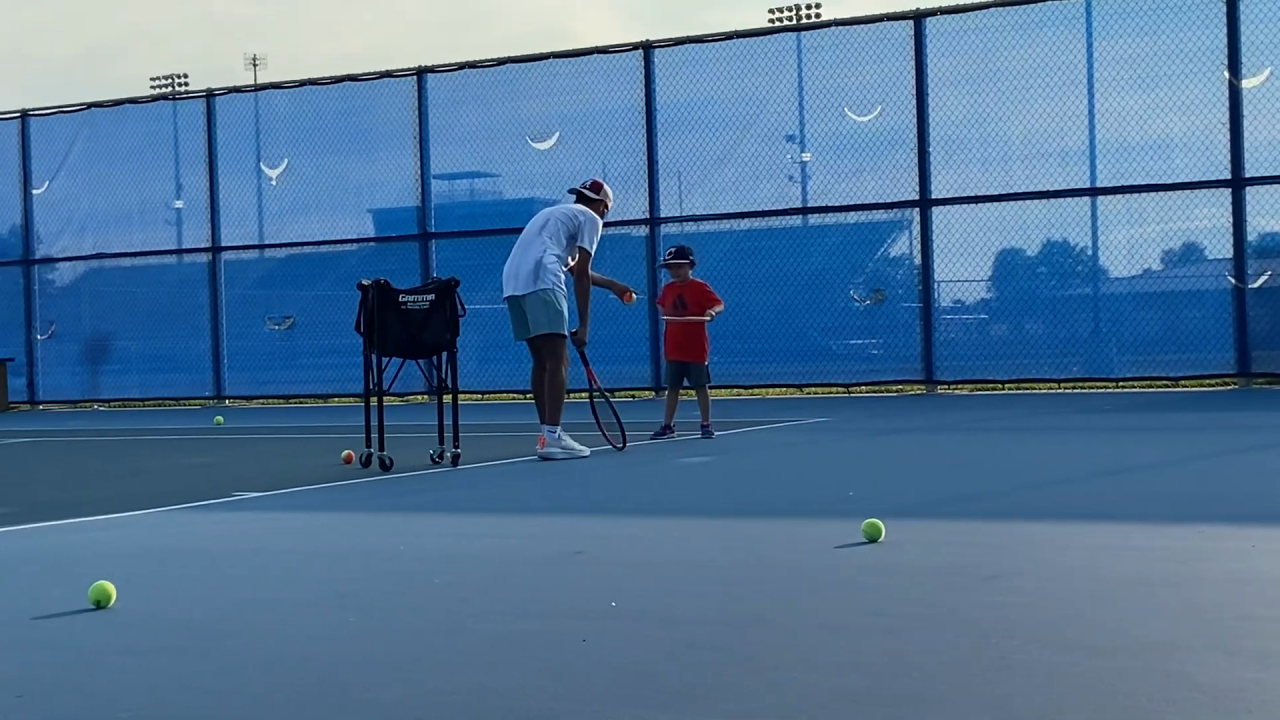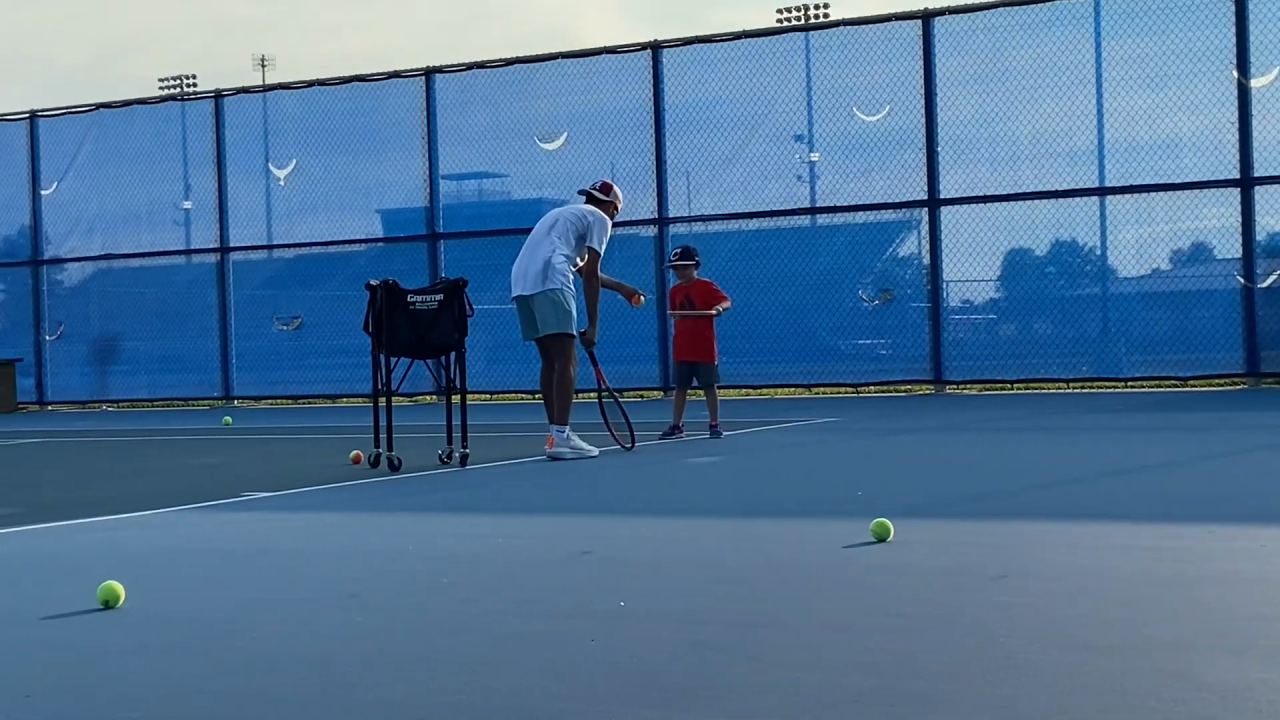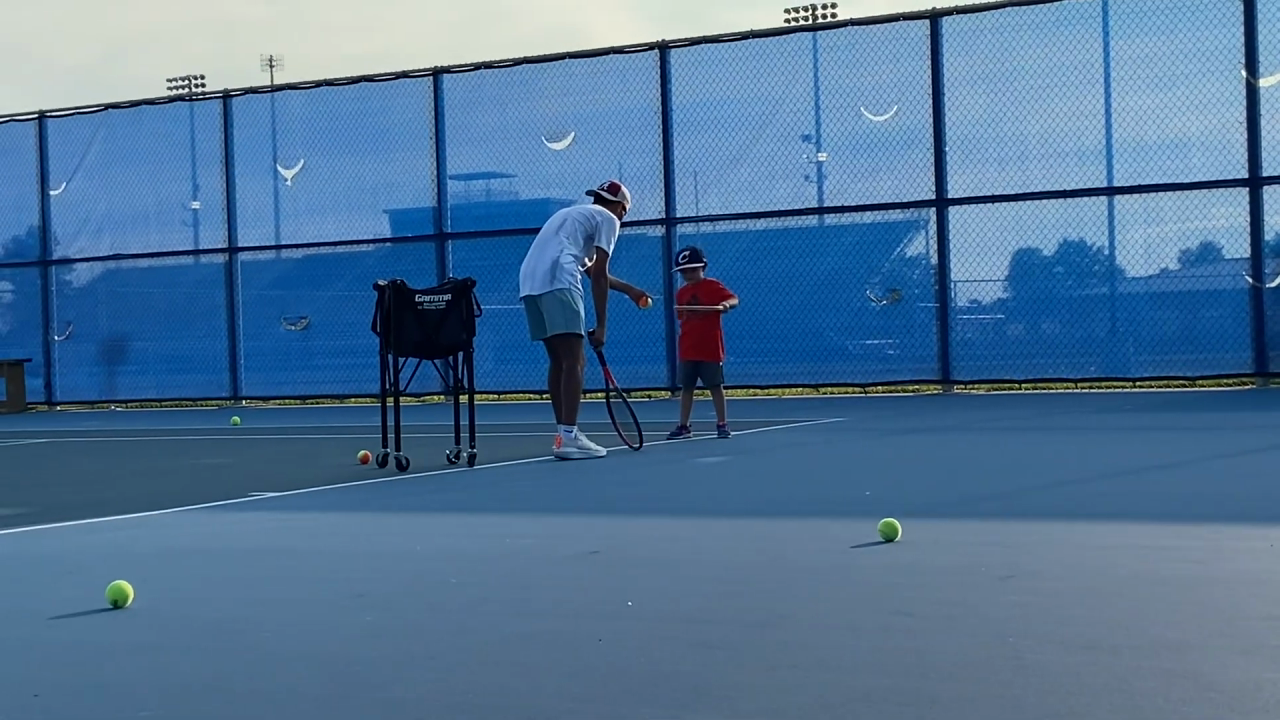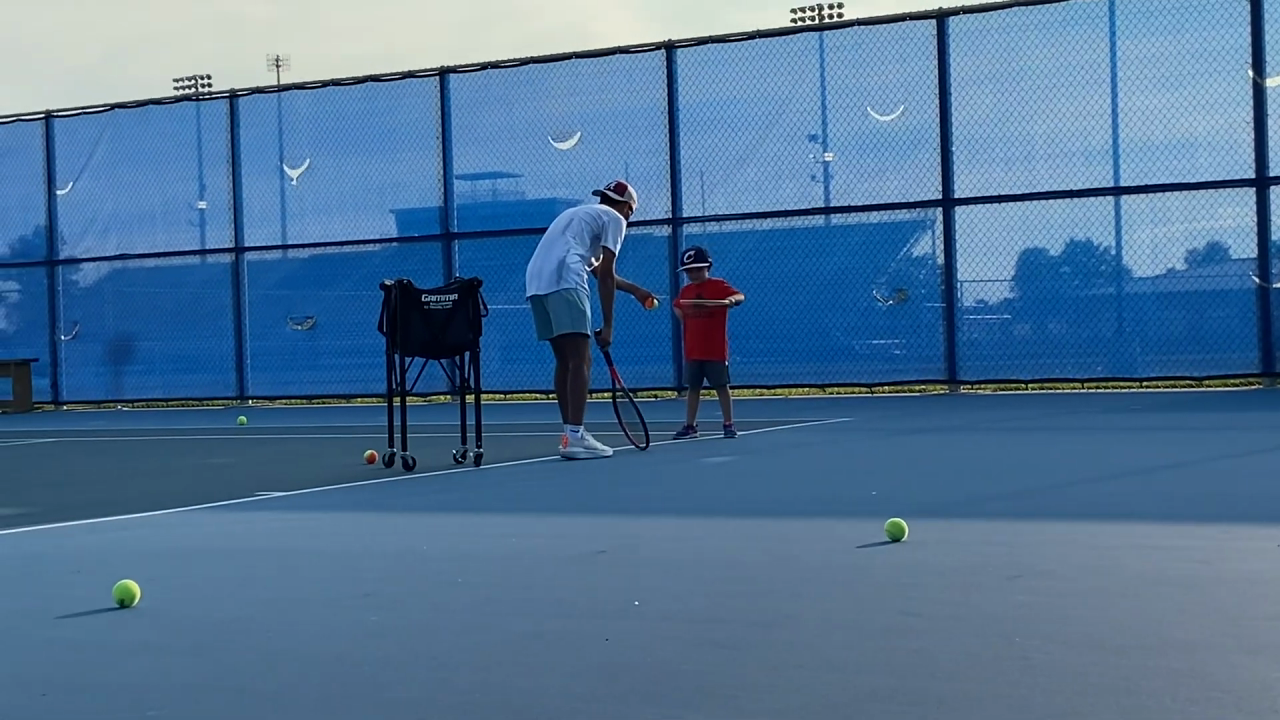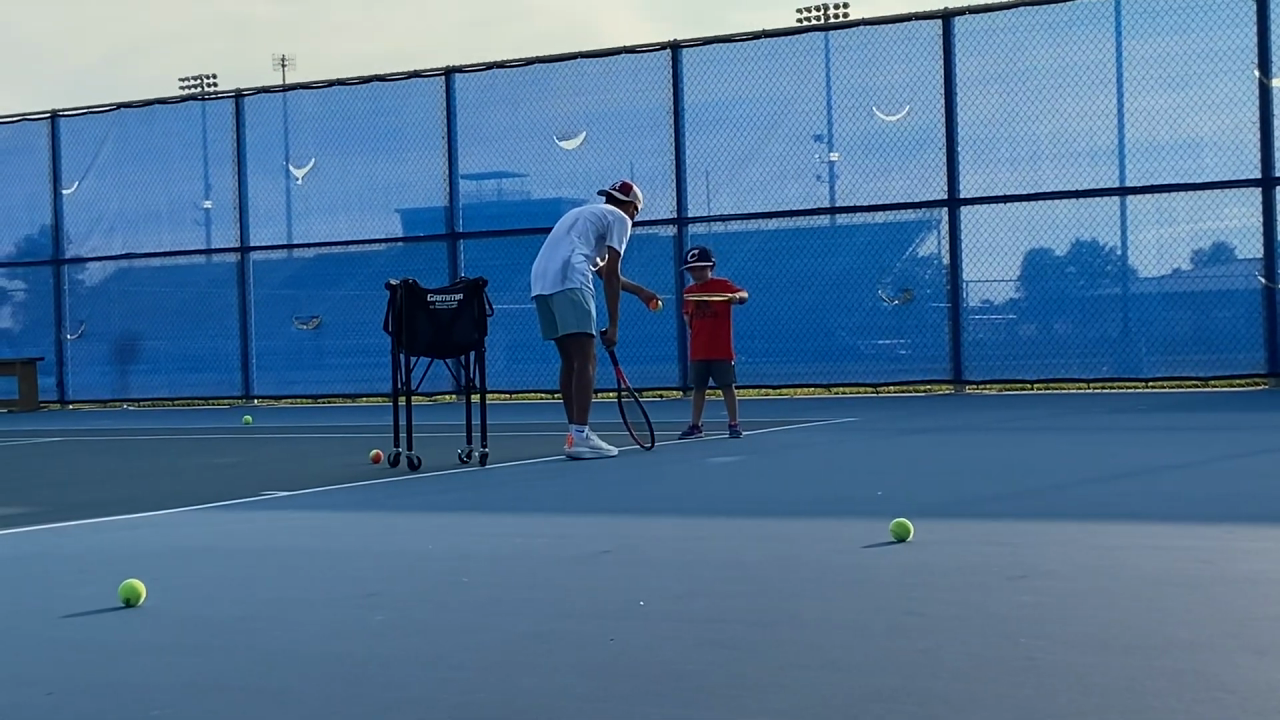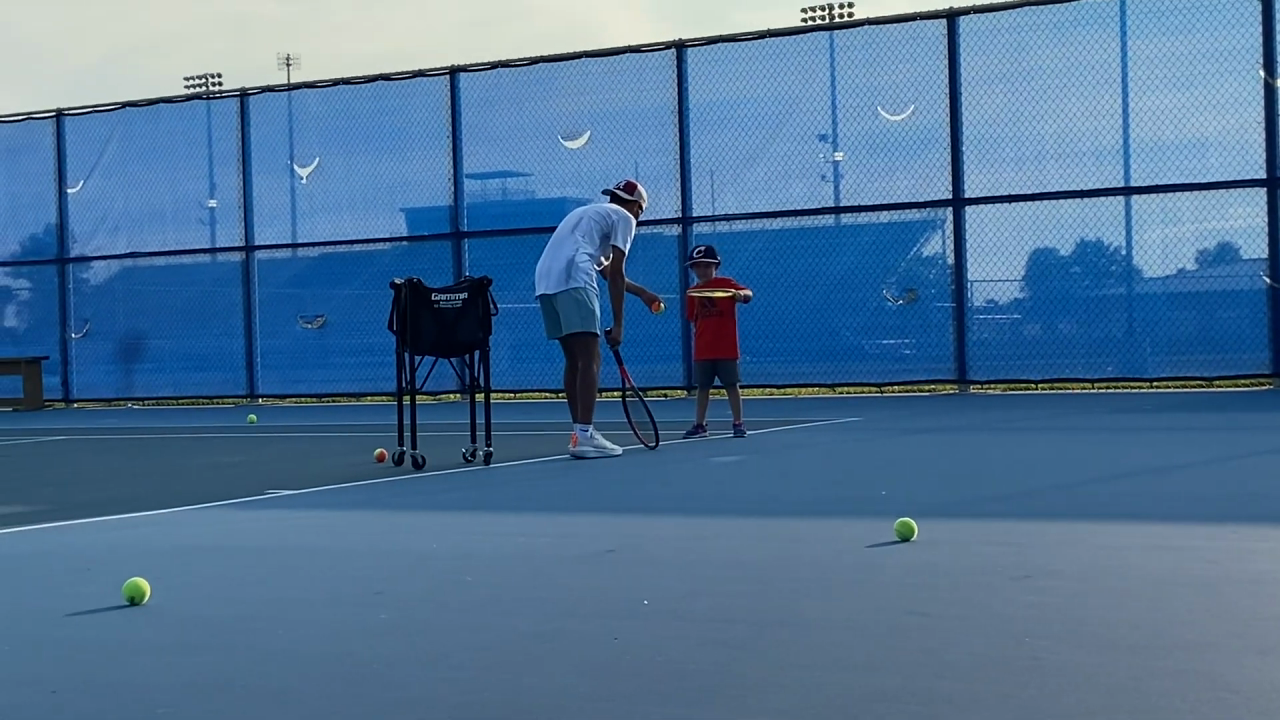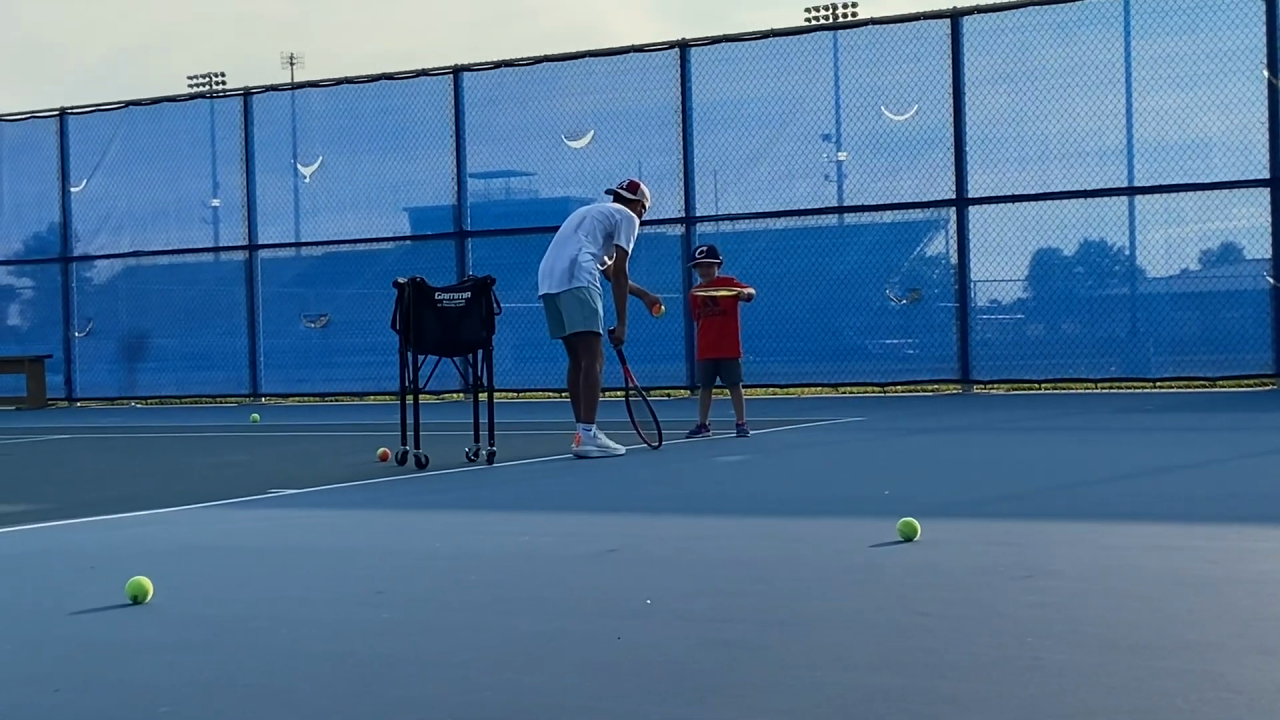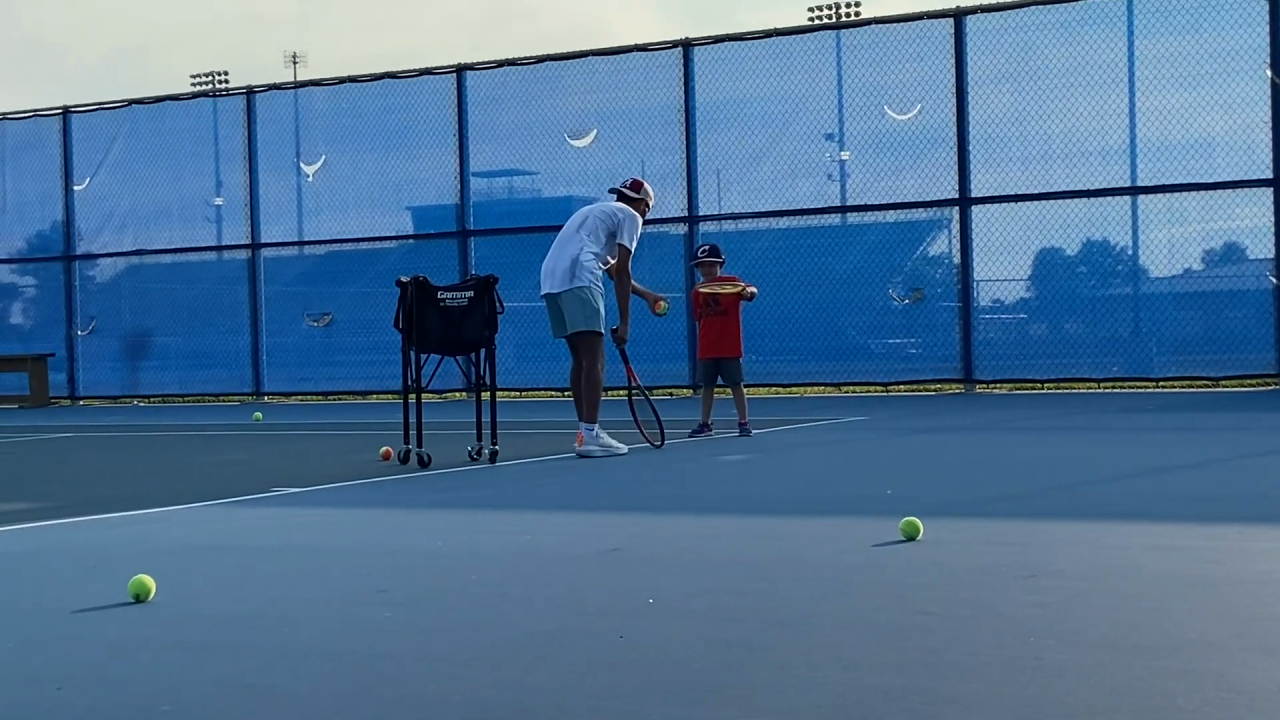
dt=0.2s
person 1, frame 1
left shoulder: (555, 213)
right shoulder: (590, 218)
left elbow: (574, 269)
right elbow: (581, 275)
left wrist: (613, 286)
right wrist: (584, 325)
left hip: (513, 283)
right hip: (541, 283)
left knee: (542, 361)
right knee: (557, 361)
left ankle: (547, 434)
right ankle: (553, 438)
person 1, frame 2
left shoulder: (565, 214)
right shoulder: (599, 218)
left elbow: (583, 271)
right elbow: (590, 276)
left wrist: (621, 288)
right wrist: (592, 325)
left hip: (521, 283)
right hip: (549, 283)
left knee: (551, 361)
right knee: (566, 361)
left ankle: (556, 434)
right ankle: (561, 437)
person 1, frame 3
left shoulder: (573, 214)
right shoulder: (608, 218)
left elbow: (592, 271)
right elbow: (599, 275)
left wrist: (630, 290)
right wrist: (601, 325)
left hip: (530, 283)
right hip: (557, 283)
left knee: (559, 361)
right knee: (574, 360)
left ankle: (564, 435)
right ankle: (569, 438)
person 1, frame 4
left shoulder: (578, 214)
right shoulder: (613, 218)
left elbow: (598, 271)
right elbow: (606, 275)
left wrist: (636, 291)
right wrist: (608, 325)
left hip: (536, 282)
right hip: (564, 283)
left knee: (565, 361)
right knee: (580, 360)
left ankle: (570, 435)
right ankle: (575, 438)
person 1, frame 5
left shoulder: (585, 214)
right shoulder: (619, 218)
left elbow: (603, 272)
right elbow: (612, 274)
left wrist: (640, 292)
right wrist: (613, 325)
left hip: (541, 282)
right hip: (569, 282)
left knee: (570, 361)
right knee: (585, 360)
left ankle: (575, 434)
right ankle: (580, 437)
person 1, frame 6
left shoulder: (589, 213)
right shoulder: (624, 217)
left elbow: (607, 271)
right elbow: (616, 274)
left wrist: (643, 293)
right wrist: (618, 324)
left hip: (545, 281)
right hip: (573, 281)
left knee: (575, 360)
right knee: (590, 359)
left ankle: (579, 433)
right ankle: (584, 436)
person 1, frame 7
left shoulder: (592, 213)
right shoulder: (627, 217)
left elbow: (609, 271)
right elbow: (620, 274)
left wrist: (644, 295)
right wrist: (622, 323)
left hip: (549, 281)
right hip: (576, 281)
left knee: (578, 359)
right knee: (593, 359)
left ankle: (582, 433)
right ankle: (588, 436)
person 1, frame 8
left shoulder: (596, 212)
right shoulder: (630, 216)
left elbow: (613, 271)
right elbow: (622, 272)
left wrist: (647, 295)
right wrist: (624, 322)
left hip: (551, 280)
right hip: (578, 280)
left knee: (581, 358)
right knee: (594, 358)
left ankle: (585, 432)
right ankle: (590, 436)
person 2, frame 1
left shoulder: (700, 287)
right shoulder: (668, 288)
left elbow: (719, 304)
right elbow: (661, 306)
left wrist: (713, 311)
right wrist: (666, 320)
left hip: (696, 348)
right hip: (673, 349)
left knee: (700, 386)
right knee: (672, 387)
left ankle: (706, 424)
right ankle: (668, 426)
person 2, frame 2
left shoulder: (707, 286)
right shoulder: (675, 291)
left elbow: (726, 301)
left wrist: (720, 307)
right wrist: (679, 323)
left hip: (705, 349)
right hip: (682, 349)
left knee: (709, 386)
right knee: (680, 387)
left ankle: (715, 424)
right ankle: (676, 426)
person 2, frame 3
left shoulder: (713, 286)
right shoulder: (682, 292)
left elbow: (734, 299)
left wrist: (727, 303)
right wrist: (686, 323)
left hip: (710, 349)
right hip: (687, 350)
left knee: (715, 386)
right knee: (686, 387)
left ankle: (722, 424)
right ankle: (683, 426)
person 2, frame 4
left shoulder: (718, 285)
right shoulder: (685, 291)
left elbow: (740, 296)
right elbow: (677, 307)
left wrist: (732, 299)
right wrist: (682, 317)
left hip: (715, 349)
right hip: (692, 350)
left knee: (721, 386)
right knee: (693, 387)
left ankle: (728, 424)
right ankle: (690, 426)
person 2, frame 5
left shoulder: (722, 285)
right shoulder: (689, 292)
left elbow: (744, 294)
left wrist: (737, 296)
right wrist: (689, 321)
left hip: (721, 349)
right hip: (698, 350)
left knee: (727, 386)
right knee: (698, 387)
left ankle: (734, 424)
right ankle: (695, 426)
person 2, frame 6
left shoulder: (726, 283)
right shoulder: (692, 292)
left elbow: (748, 294)
left wrist: (741, 293)
right wrist: (697, 327)
left hip: (726, 348)
right hip: (702, 350)
left knee: (732, 385)
right knee: (702, 387)
left ankle: (738, 424)
right ankle: (700, 425)
person 2, frame 7
left shoulder: (729, 283)
right shoulder: (695, 292)
left elbow: (751, 292)
right elbow: (698, 318)
left wrist: (745, 292)
right wrist: (702, 339)
left hip: (728, 347)
right hip: (705, 349)
left knee: (734, 385)
right knee: (705, 386)
left ankle: (741, 423)
right ankle: (703, 425)
person 2, frame 8
left shoulder: (731, 282)
right shoulder: (697, 292)
left elbow: (753, 291)
right elbow: (699, 319)
left wrist: (748, 291)
right wrist: (702, 341)
left hip: (730, 347)
right hip: (706, 349)
left knee: (736, 384)
right knee: (707, 385)
left ankle: (743, 422)
right ankle: (705, 424)
